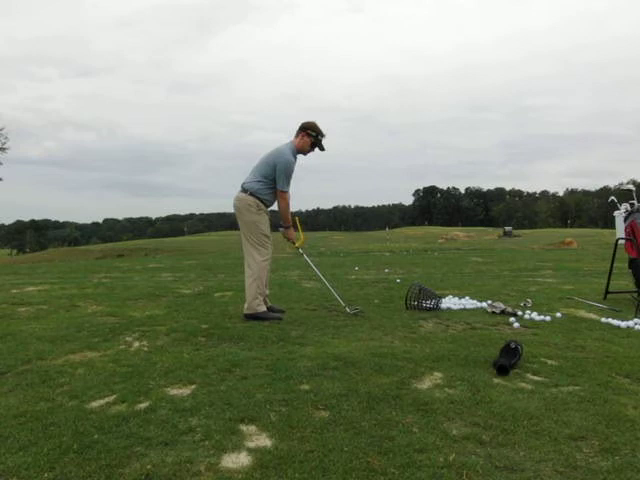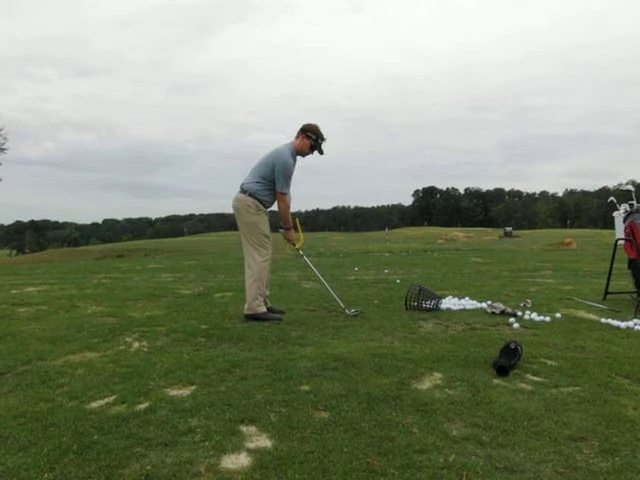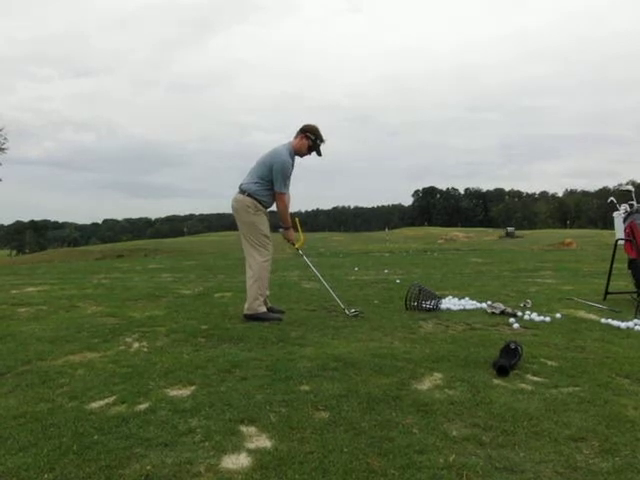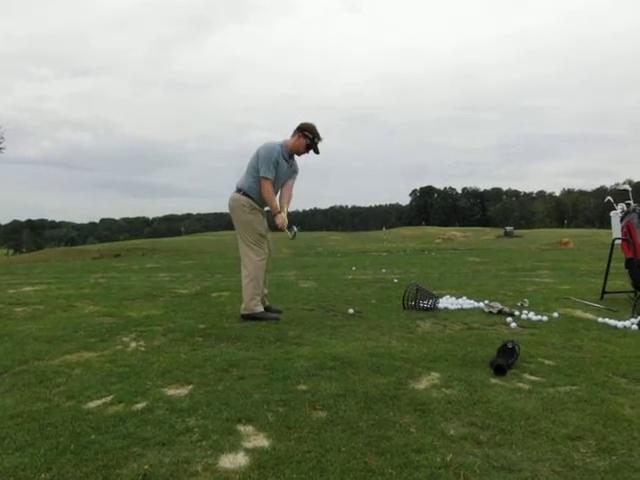
dt=0.4s
person 1, frame 1
left shoulder: (285, 154)
right shoulder: (286, 158)
left elbow: (283, 194)
right elbow: (282, 197)
left wrist: (286, 223)
right wrist: (288, 227)
left hip: (252, 204)
right hip: (251, 204)
left knee: (262, 254)
right knee: (259, 255)
left ankle: (261, 303)
right ankle: (254, 308)
person 1, frame 2
left shoulder: (287, 155)
right shoulder: (285, 159)
left elbow: (284, 195)
right elbow: (282, 199)
left wrist: (287, 225)
right wrist: (289, 228)
left hip: (252, 204)
right hip: (250, 205)
left knee: (262, 254)
right knee: (259, 255)
left ankle: (261, 303)
right ankle: (254, 308)
person 1, frame 3
left shoulder: (287, 157)
right shoulder: (282, 158)
left elbow: (284, 193)
right elbow: (280, 198)
left wrist: (287, 224)
right wrist: (287, 227)
left hip: (253, 205)
right hip: (249, 205)
left knee: (262, 254)
right knee: (260, 255)
left ankle: (261, 303)
right ankle: (254, 308)
person 1, frame 4
left shoulder: (293, 165)
right shoulder: (271, 150)
left elbow: (287, 191)
right elbow: (265, 185)
left wrist: (283, 212)
right wrist: (276, 213)
left hip: (256, 206)
right hip: (244, 203)
left knee: (263, 253)
right knee: (255, 255)
left ankle: (259, 302)
right ankle: (251, 308)
